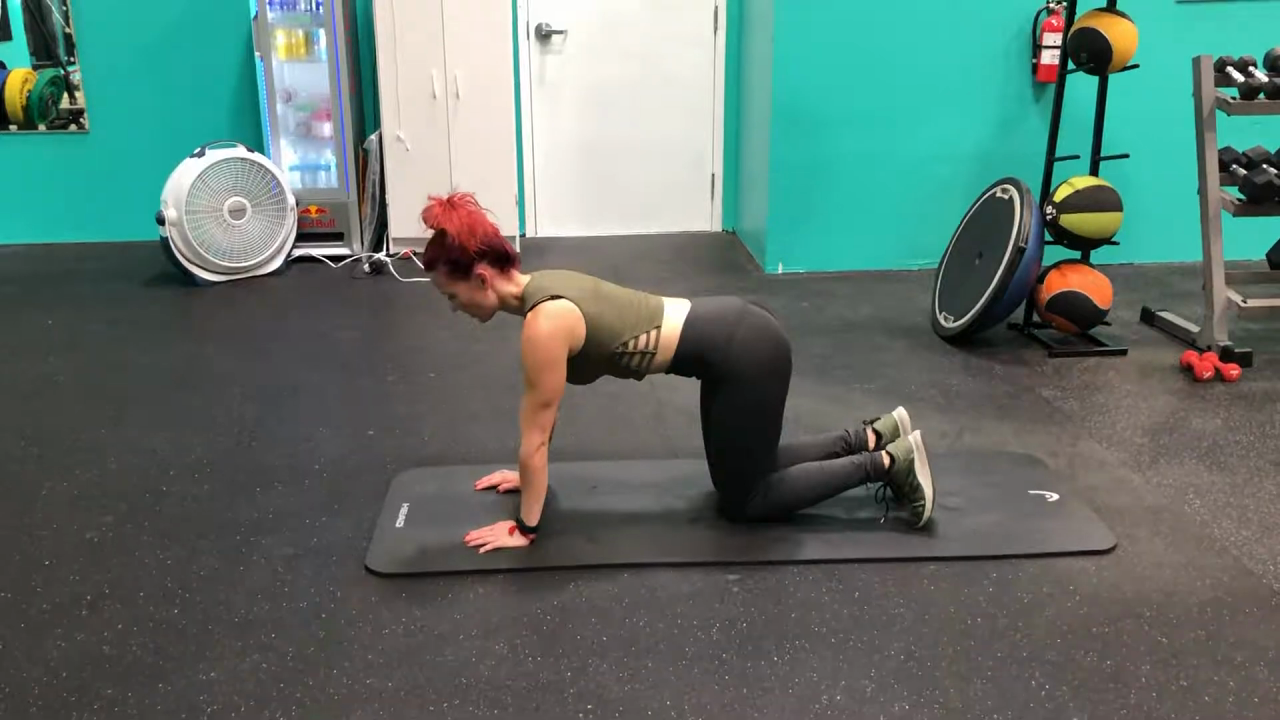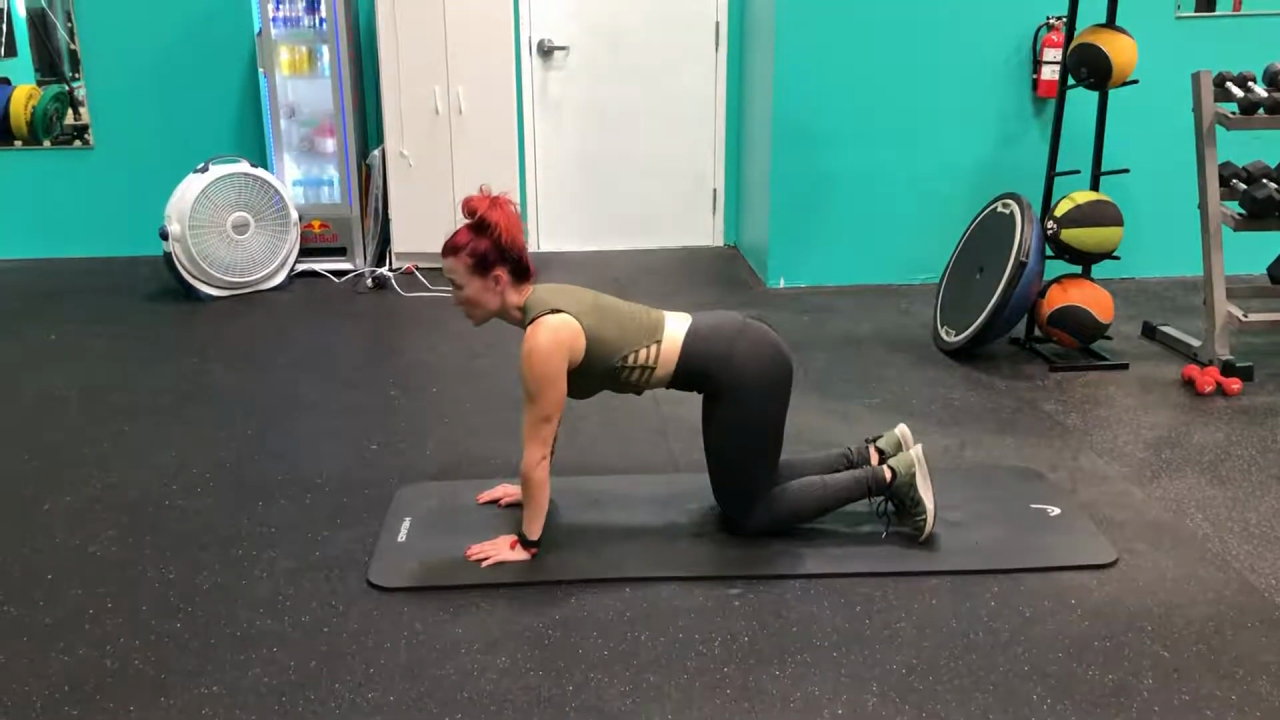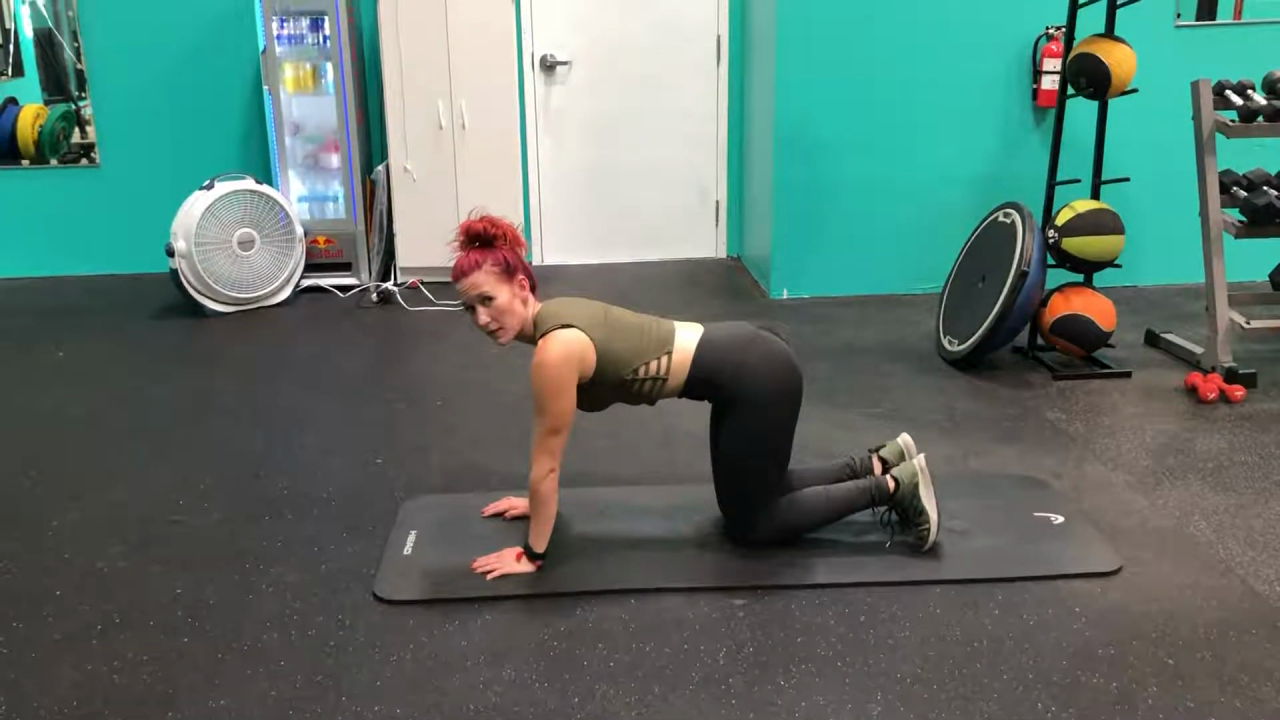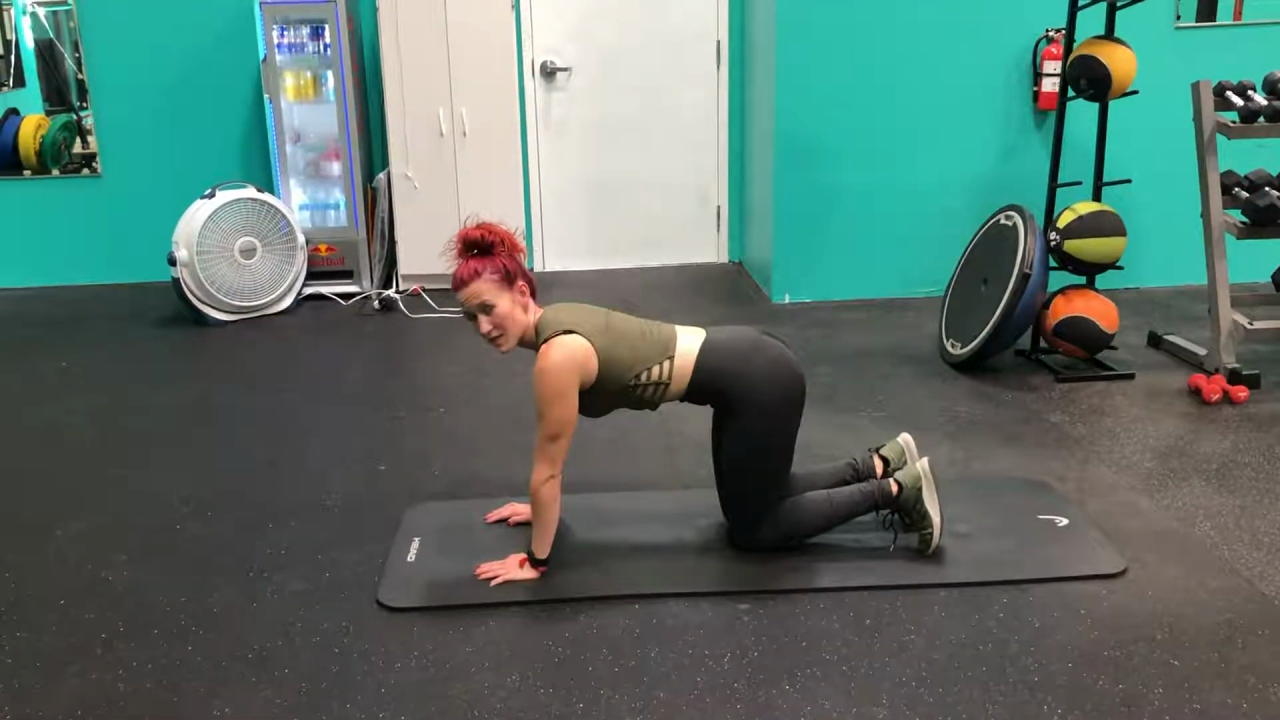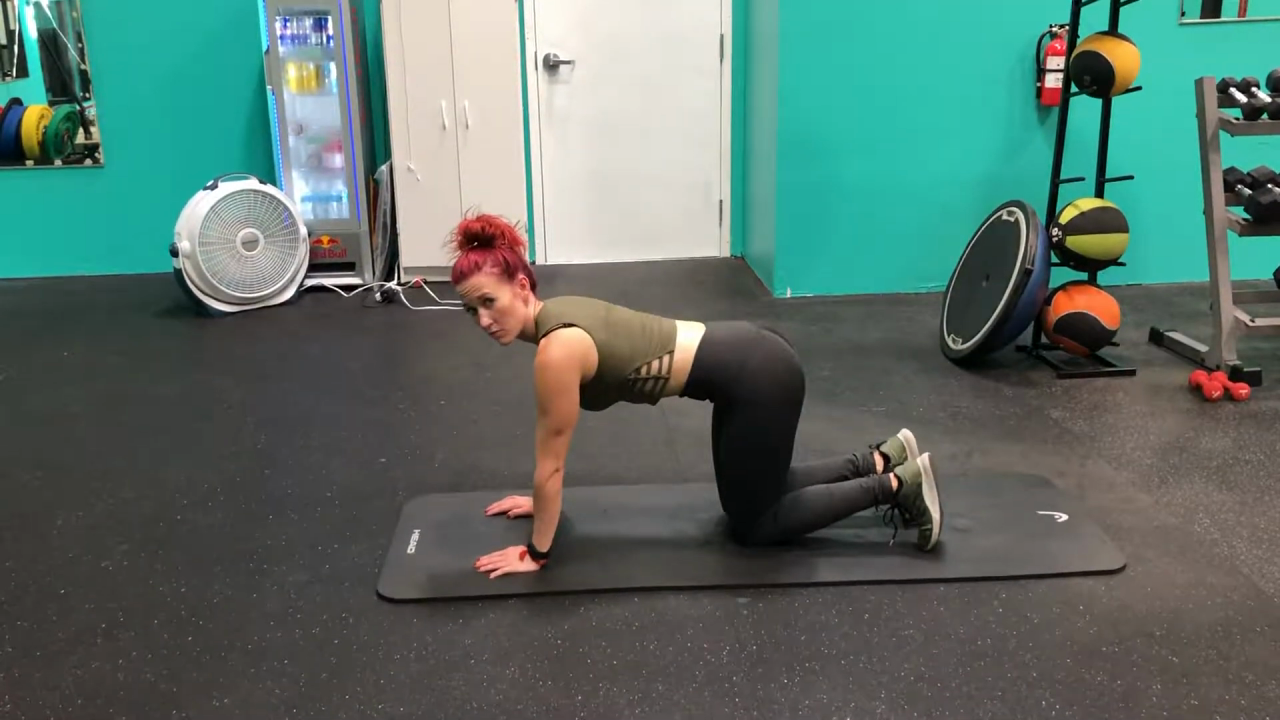
dt=1s
person 1, frame 1
left shoulder: (543, 323)
right shoulder: (540, 288)
left elbow: (536, 434)
right elbow: (541, 422)
left wrist: (524, 528)
right wrist: (528, 474)
left hip: (745, 353)
right hip: (733, 332)
left knee: (744, 502)
right knee: (744, 471)
left ankle: (888, 461)
right ankle: (873, 437)
person 1, frame 2
left shoulder: (544, 336)
right shoulder: (542, 301)
left elbow: (539, 448)
right elbow: (544, 432)
left wrist: (526, 542)
right wrist: (531, 487)
left hip: (745, 367)
right hip: (735, 346)
left knee: (747, 515)
right knee: (746, 484)
left ankle: (889, 477)
right ankle: (876, 453)
person 1, frame 3
left shoulder: (555, 350)
right shoulder: (551, 317)
left elbow: (547, 461)
left wrist: (533, 554)
right wrist: (538, 500)
left hip: (756, 376)
right hip: (741, 357)
left knee: (750, 525)
right knee: (751, 493)
left ankle: (892, 485)
right ankle: (878, 463)
person 1, frame 4
left shoulder: (557, 356)
right shoulder: (553, 324)
left elbow: (548, 468)
left wrist: (535, 560)
right wrist: (539, 506)
left hip: (759, 381)
right hip: (743, 361)
left knee: (752, 530)
right knee: (753, 498)
left ankle: (895, 489)
right ankle: (879, 464)
person 1, frame 5
left shoulder: (556, 350)
right shoulder: (554, 317)
left elbow: (550, 461)
left wrist: (536, 553)
right wrist: (540, 499)
left hip: (757, 377)
right hip: (742, 356)
left knee: (753, 525)
right knee: (753, 492)
left ankle: (896, 485)
right ankle: (880, 459)
